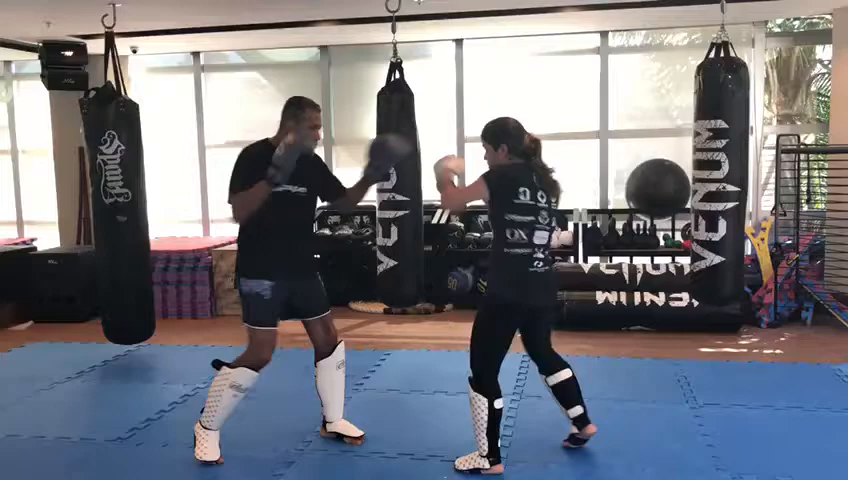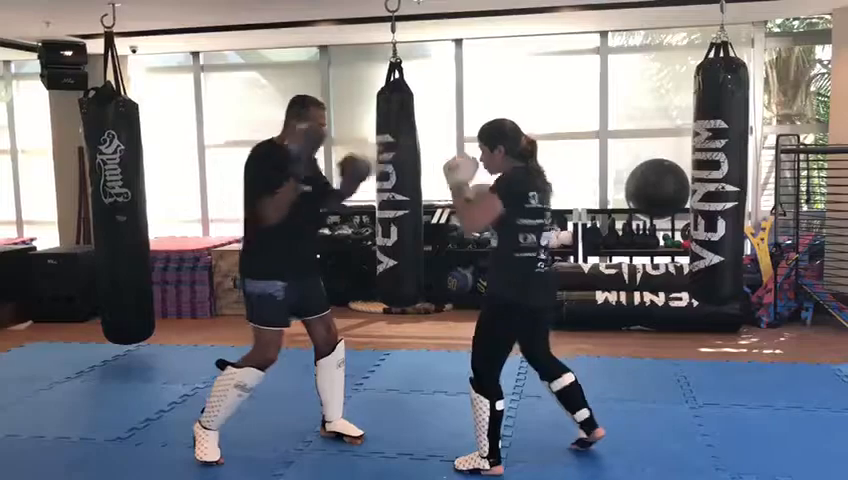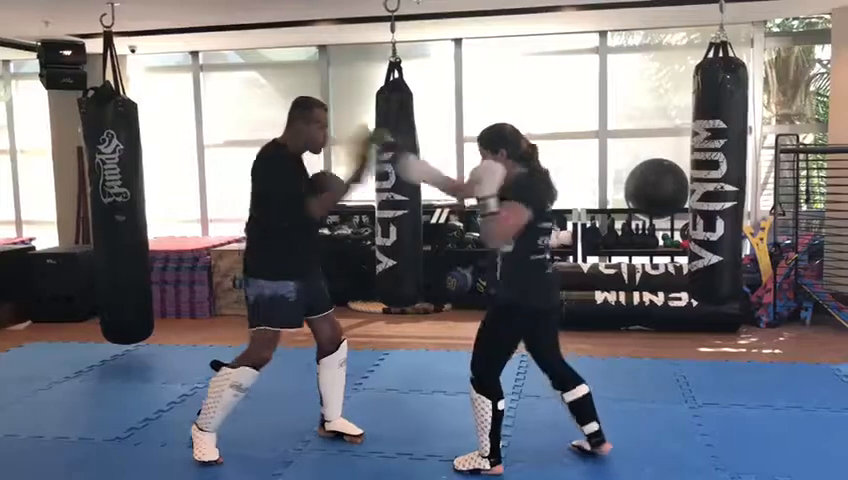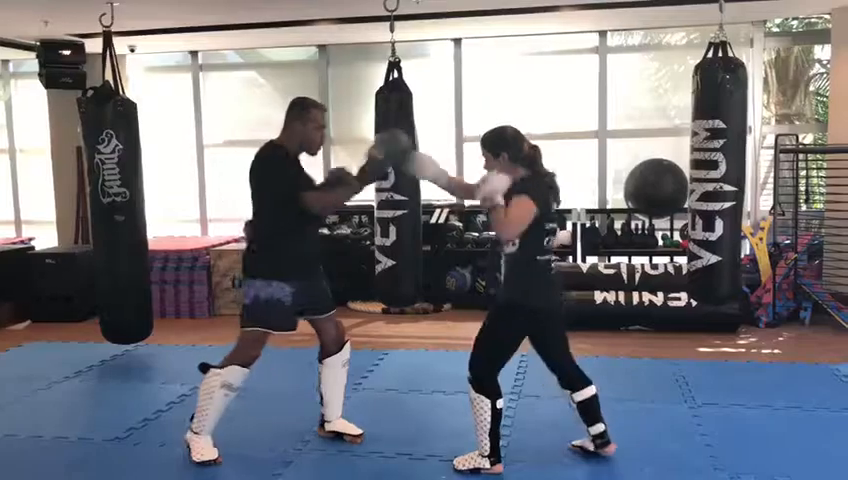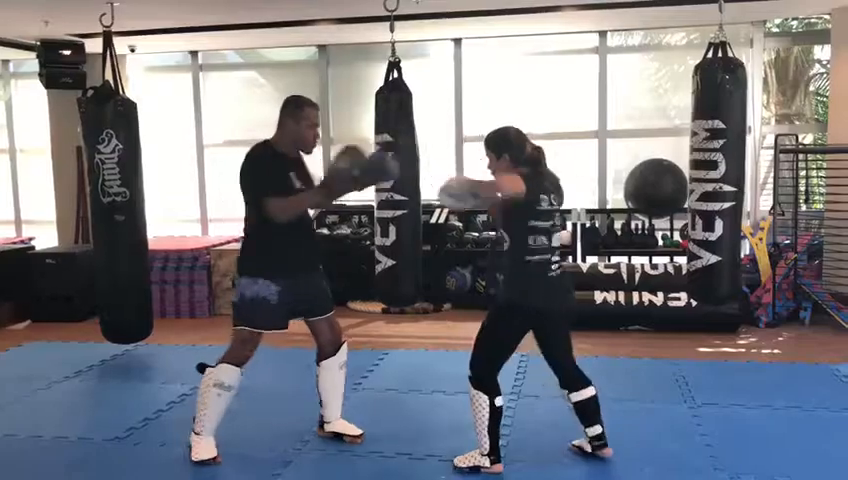
dt=0.1s
person 1, frame 1
left shoulder: (310, 162)
right shoulder: (254, 157)
left elbow: (344, 200)
right elbow: (240, 213)
left wrist: (371, 177)
right wrist: (274, 174)
left hip: (301, 269)
right hip: (261, 272)
left knee: (328, 340)
right knee: (262, 352)
left ankle: (333, 421)
right ankle: (207, 427)
person 1, frame 2
left shoulder: (304, 160)
right shoulder: (264, 157)
left elbow: (329, 202)
right elbow: (271, 216)
left wrist: (351, 181)
right wrist: (298, 174)
left hip: (302, 268)
right hip: (266, 272)
left knee: (329, 339)
right knee: (266, 354)
left ankle: (332, 420)
right ankle: (206, 429)
person 1, frame 3
left shoulder: (290, 159)
right shoulder: (275, 159)
left elbow: (307, 203)
right elbow: (317, 210)
left wrist: (328, 186)
right wrist: (351, 177)
left hip: (301, 268)
right hip: (272, 273)
left knee: (331, 337)
right knee: (259, 354)
left ankle: (330, 419)
right ankle: (203, 430)
person 1, frame 4
left shoulder: (287, 159)
right shoulder: (272, 160)
right elbow: (317, 204)
left wrist: (344, 180)
right wrist: (365, 177)
left hip: (302, 269)
right hip: (272, 273)
left knee: (336, 338)
right knee: (247, 352)
left ankle: (331, 420)
right ankle: (199, 432)
person 1, frame 5
left shoulder: (295, 160)
right shoulder: (260, 159)
left elbow: (310, 203)
right elbow: (279, 211)
left wrist: (328, 188)
right wrist: (324, 190)
left hip: (304, 267)
right hip: (264, 273)
left knee: (332, 340)
right knee: (240, 353)
left ankle: (330, 420)
right ankle: (201, 436)
person 2, frame 1
left shoulder: (505, 177)
right shoulder: (546, 181)
left elbow: (452, 202)
left wrist: (445, 173)
left hip: (507, 293)
right hip: (541, 289)
left knee: (483, 371)
right knee: (544, 353)
left ankle: (489, 457)
right ankle: (582, 423)
person 2, frame 2
left shoulder: (512, 181)
right shoulder: (533, 178)
left elbow: (472, 225)
left wrist: (459, 187)
right wrist: (474, 193)
left hip: (510, 294)
right hip: (541, 291)
left knee: (484, 373)
right knee: (541, 357)
left ankle: (490, 458)
right ankle: (590, 427)
person 2, frame 3
left shoulder: (525, 188)
right shoulder: (520, 182)
left elbow: (494, 239)
right elbow: (463, 188)
left wrist: (487, 199)
right wrist: (429, 175)
left hip: (517, 298)
right hip: (542, 294)
left knee: (484, 374)
right knee: (554, 364)
left ankle: (489, 458)
right ankle: (597, 438)
person 2, frame 4
left shoulder: (530, 188)
right shoulder: (524, 183)
left elbow: (505, 231)
right elbow: (472, 191)
left wrist: (493, 199)
right wrist: (437, 175)
left hip: (520, 298)
right hip: (545, 296)
left knee: (482, 373)
right knee: (563, 364)
left ankle: (489, 457)
right ankle: (601, 439)
person 2, frame 5
left shoulder: (528, 184)
right shoulder: (549, 186)
left elbow: (499, 185)
left wrist: (464, 185)
right wrist: (486, 195)
left hip: (520, 298)
right hip: (555, 294)
left knee: (483, 373)
right knee: (565, 368)
left ankle: (490, 457)
right ankle: (598, 441)
